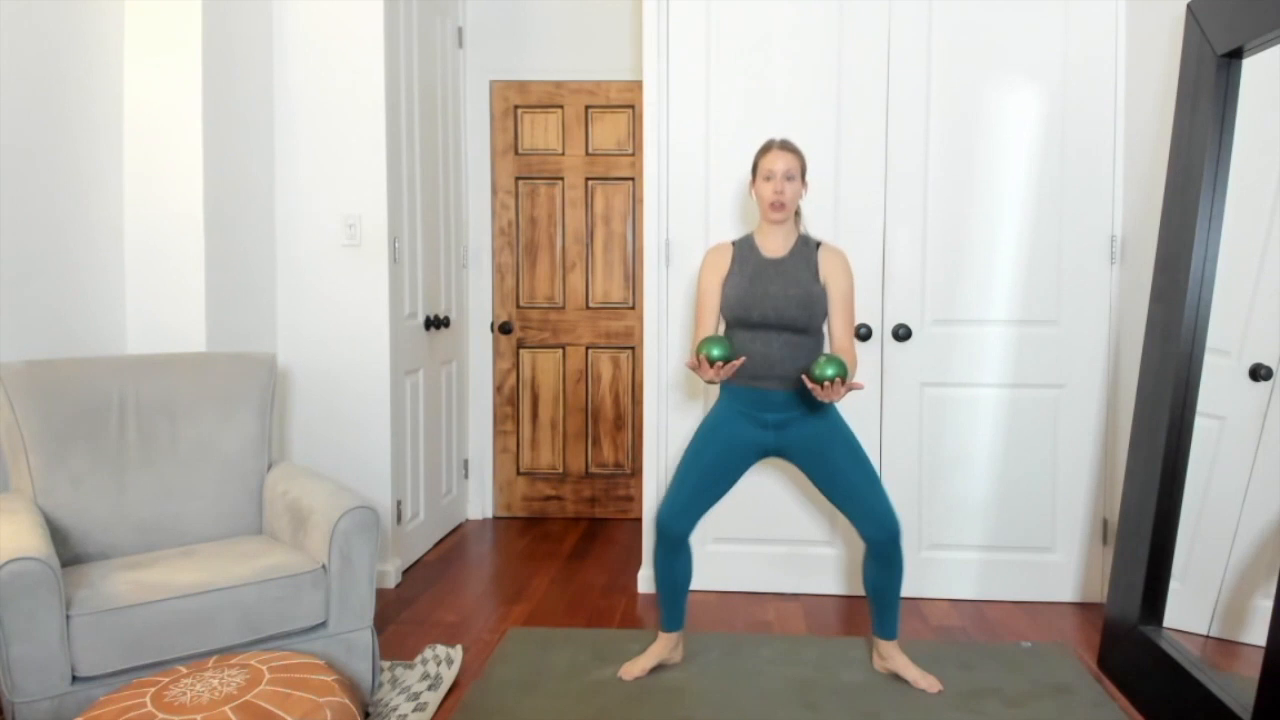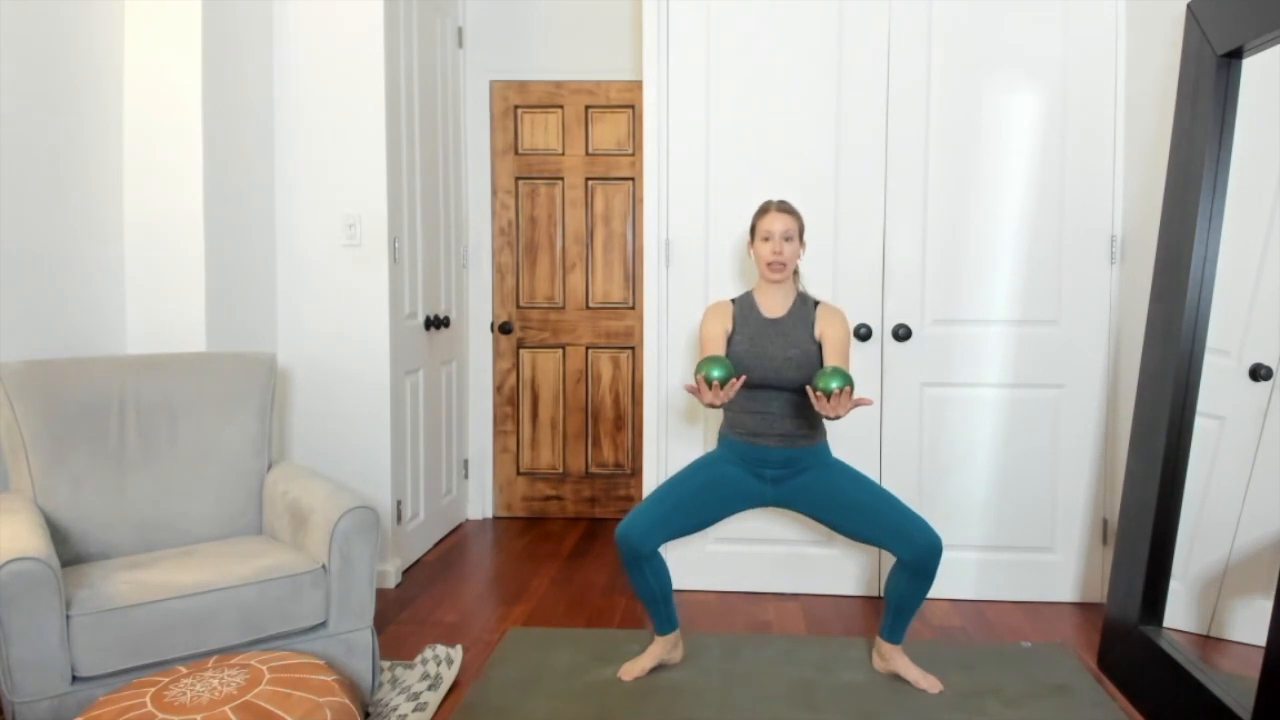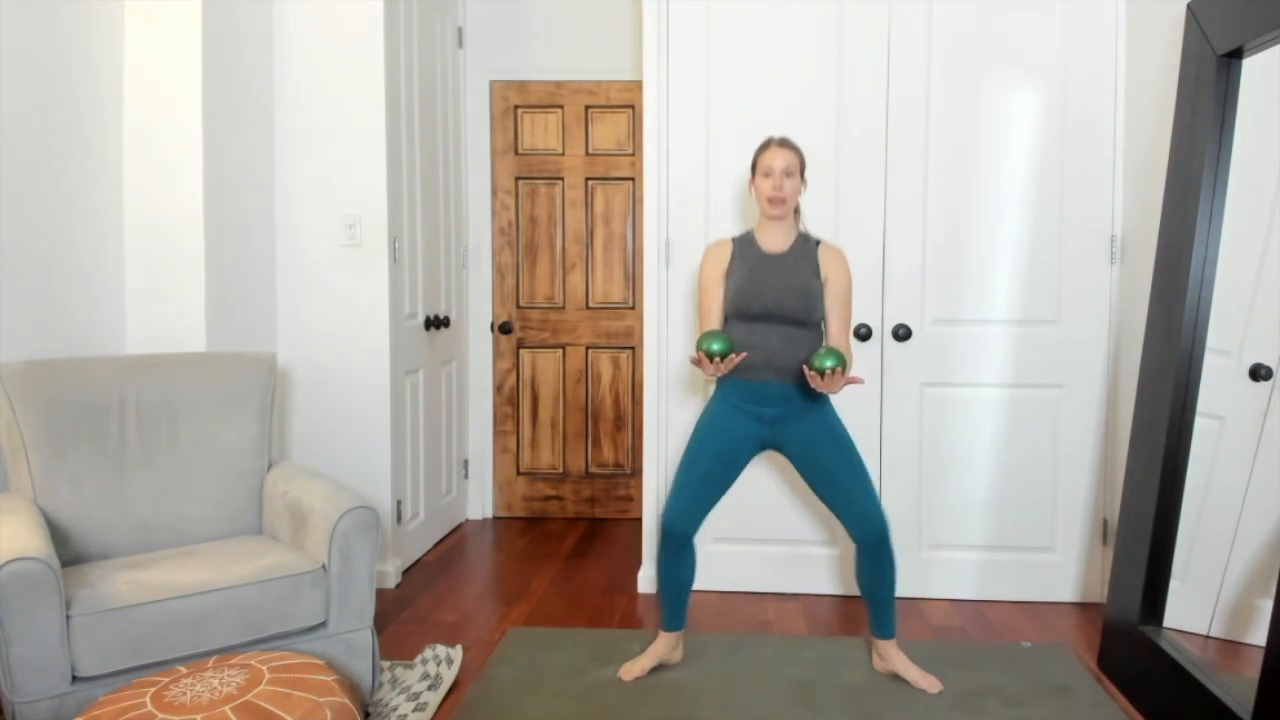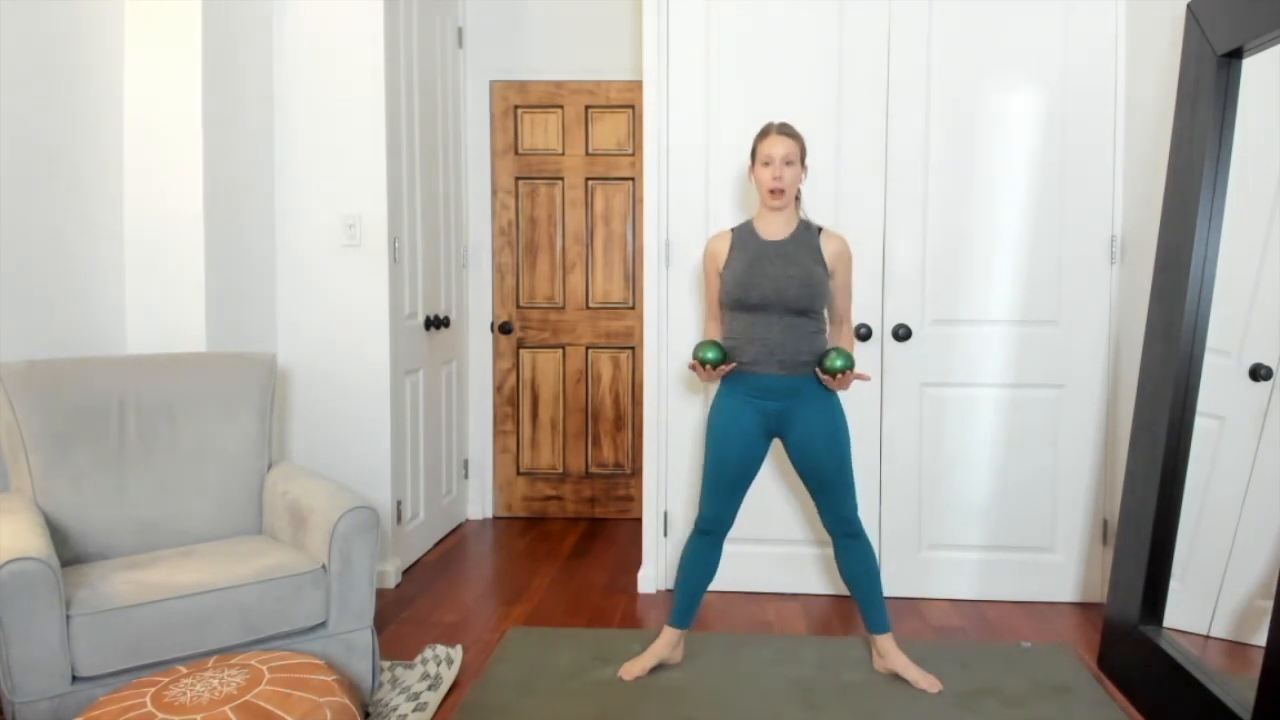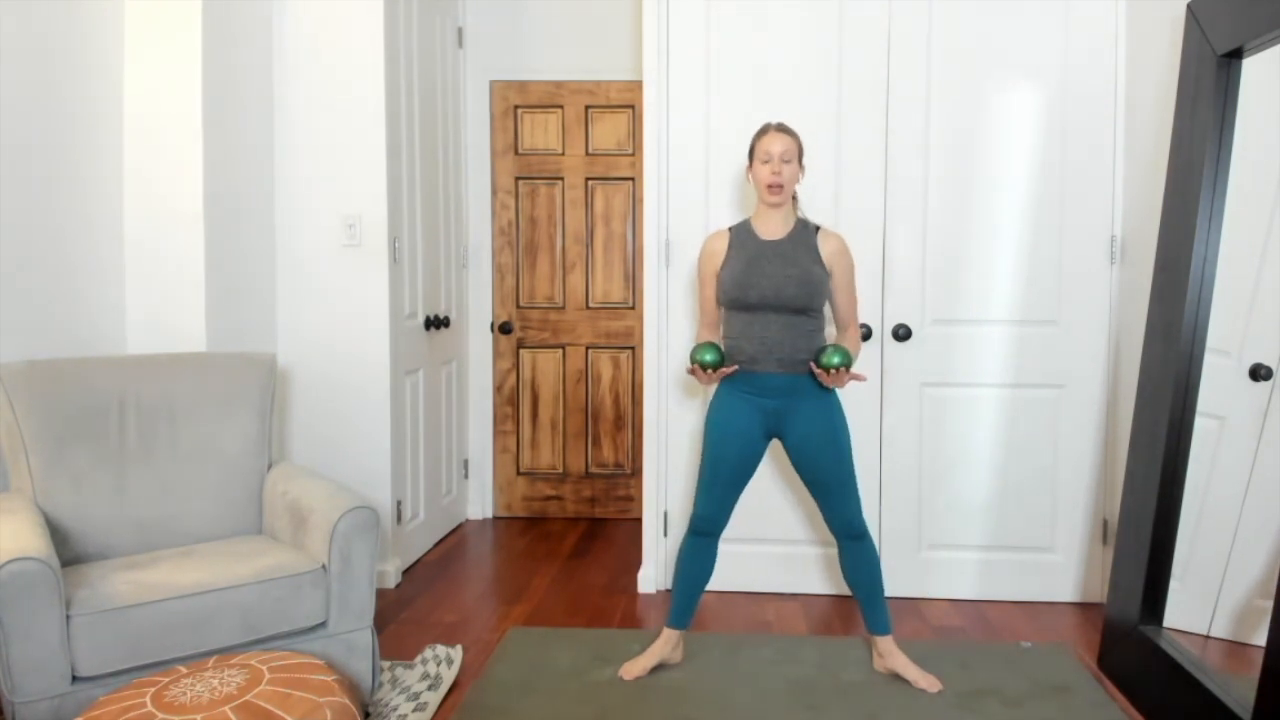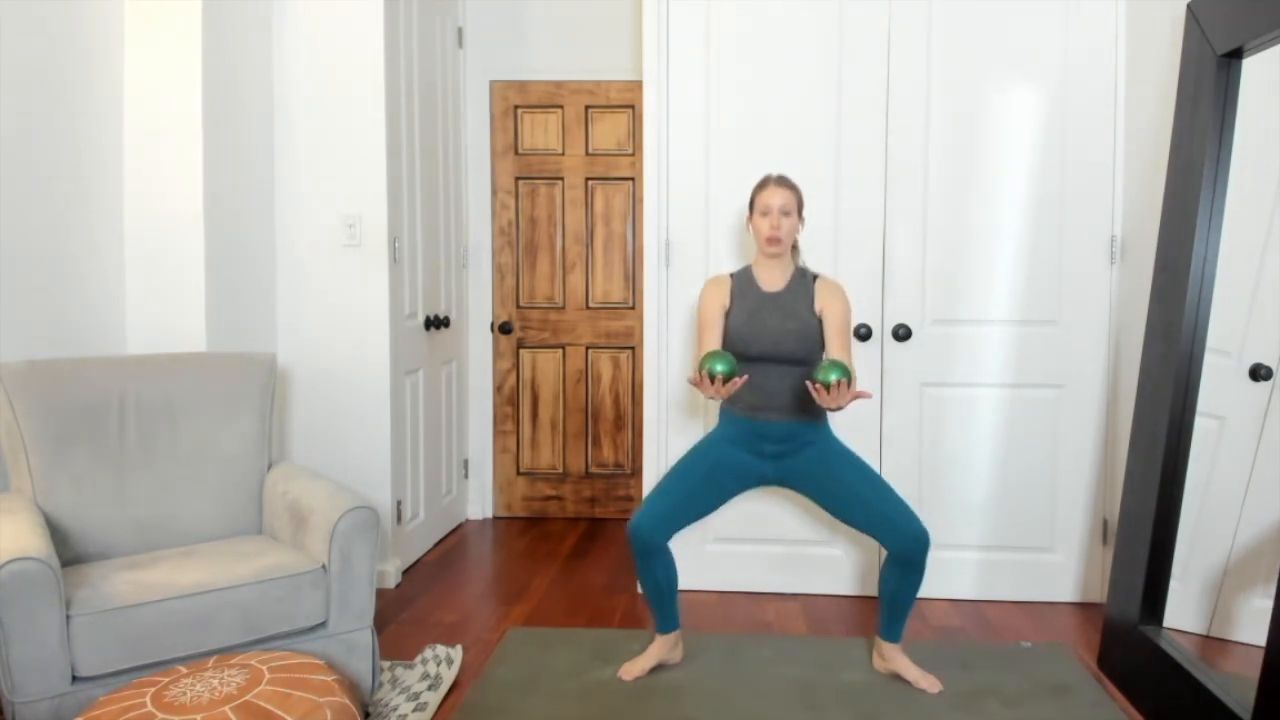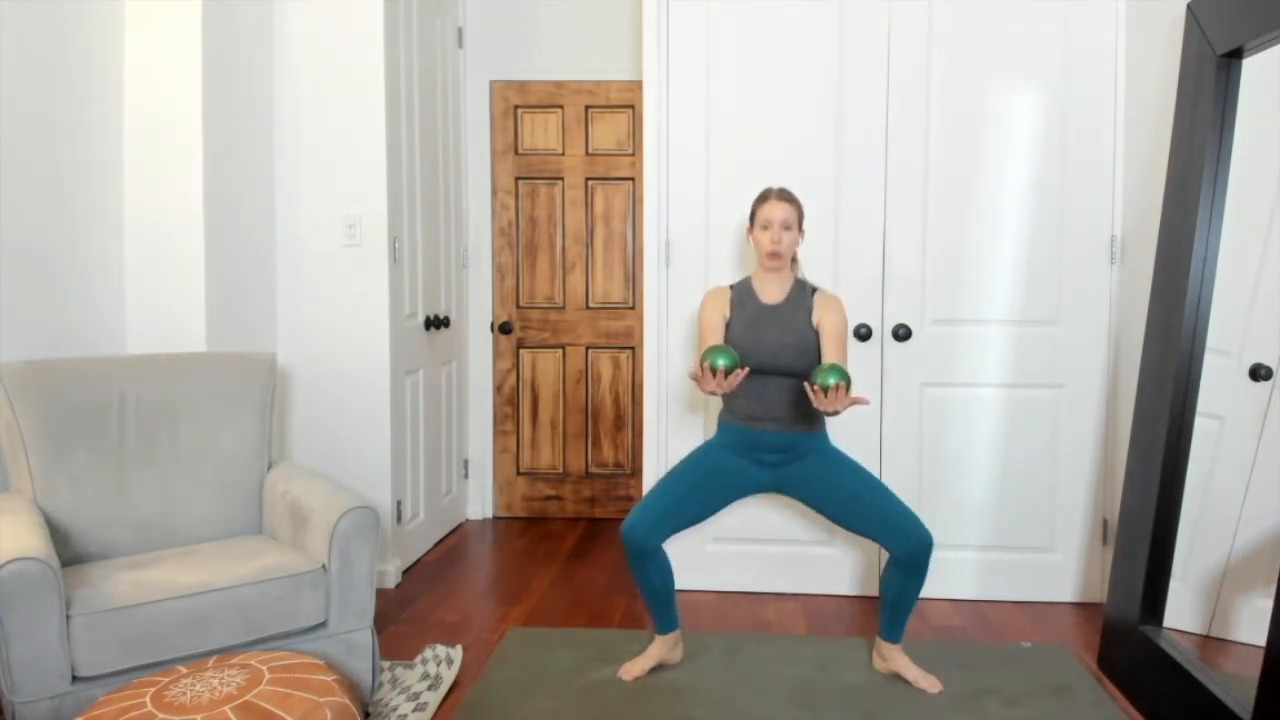
dt=0.5s
person 1, frame 1
left shoulder: (829, 260)
right shoulder: (722, 258)
left elbow: (844, 344)
right elbow: (704, 340)
left wrist: (839, 381)
right wrist: (707, 367)
left hip: (809, 412)
right hip: (738, 410)
left knee: (882, 527)
right knee: (671, 521)
left ankle: (888, 648)
right ankle: (668, 640)
person 1, frame 2
left shoulder: (827, 319)
right shoulder: (721, 315)
left elbow: (839, 393)
right elbow: (710, 385)
left wrist: (837, 407)
right wrist: (712, 396)
left hip: (808, 464)
right hip: (735, 461)
left knee: (924, 547)
right knee: (632, 537)
left ankle: (889, 649)
right ankle: (667, 641)
person 1, frame 3
left shoulder: (827, 258)
right shoulder: (722, 254)
left elbow: (839, 347)
right elbow: (709, 337)
left wrist: (833, 377)
right wrist: (711, 364)
left hip: (805, 410)
right hip: (735, 405)
left knee: (871, 528)
right knee: (675, 523)
left ankle: (886, 647)
right ankle: (668, 639)
person 1, frame 4
left shoulder: (831, 247)
right shoulder: (723, 246)
left elbow: (841, 325)
left wrist: (844, 368)
right wrist: (709, 362)
left hip: (810, 399)
right hip: (741, 397)
left knee: (845, 524)
right knee: (711, 522)
left ankle: (886, 648)
right ankle: (670, 640)
person 1, frame 5
left shoulder: (828, 245)
right shoulder: (719, 245)
left elbow: (848, 327)
right elbow: (710, 326)
left wrist: (842, 365)
right wrist: (706, 363)
left hip: (809, 398)
right hip: (740, 396)
left knee: (849, 525)
right knee: (705, 522)
left ankle: (885, 648)
right ankle: (670, 641)
person 1, frame 6
left shoulder: (826, 293)
right shoulder: (720, 290)
left elbow: (842, 373)
right elbow: (708, 366)
left wrist: (839, 395)
right wrist: (711, 386)
left hip: (809, 442)
right hip: (736, 439)
left knee: (911, 539)
right knee: (645, 530)
left ankle: (889, 648)
right ankle: (668, 640)
person 1, frame 7
left shoulder: (824, 306)
right shoulder: (720, 301)
left elbow: (836, 386)
right elbow: (710, 370)
left wrist: (835, 401)
right wrist: (713, 384)
left hip: (807, 452)
right hip: (734, 447)
left knee: (914, 541)
right knee: (638, 533)
left ankle: (889, 649)
right ankle: (667, 640)
